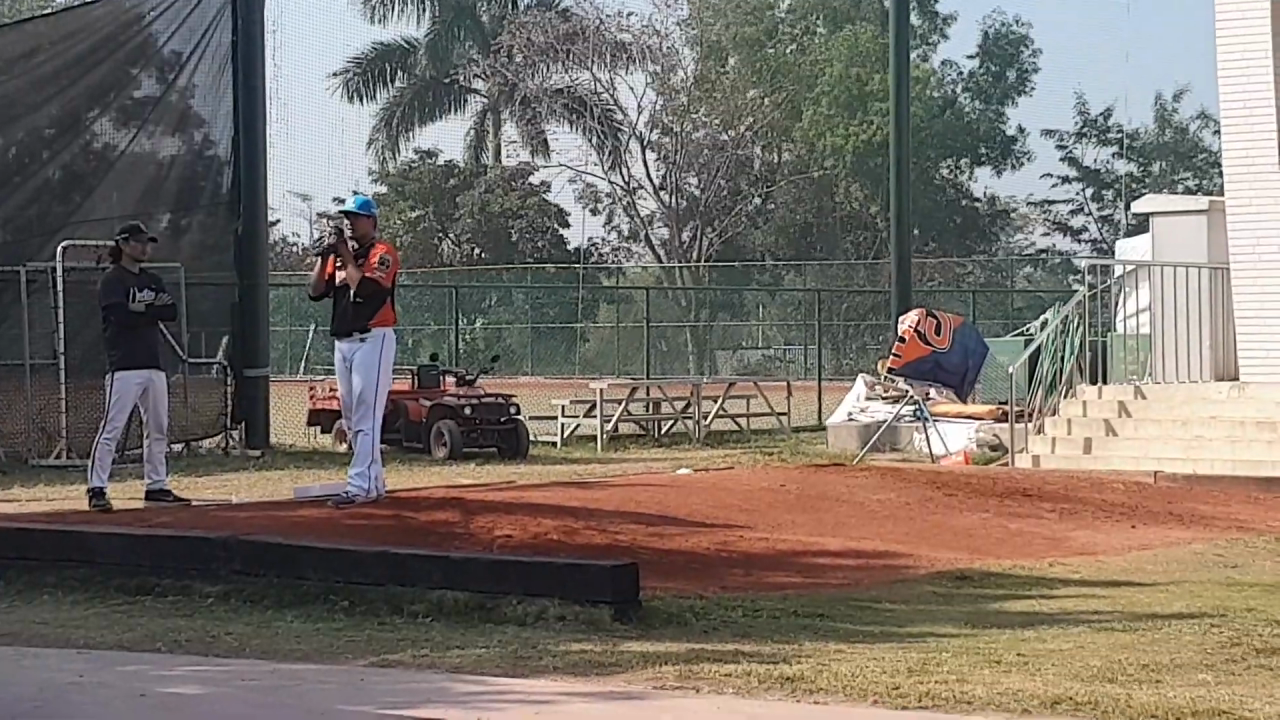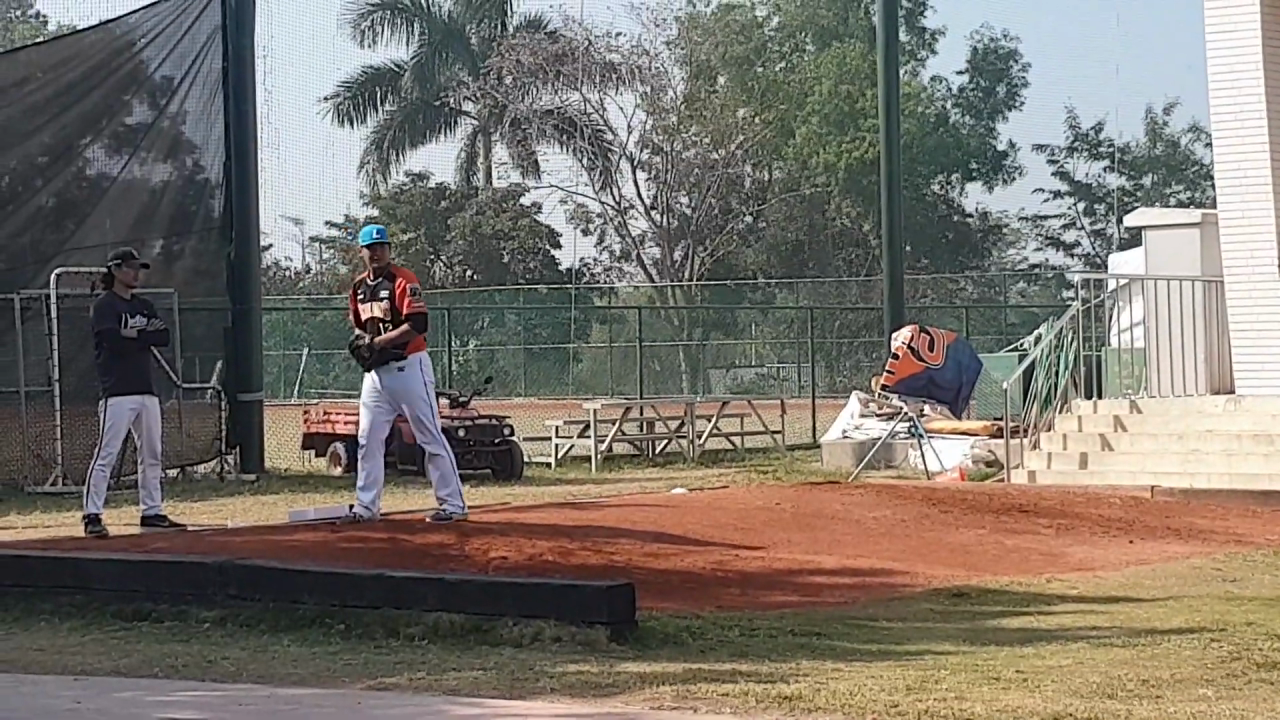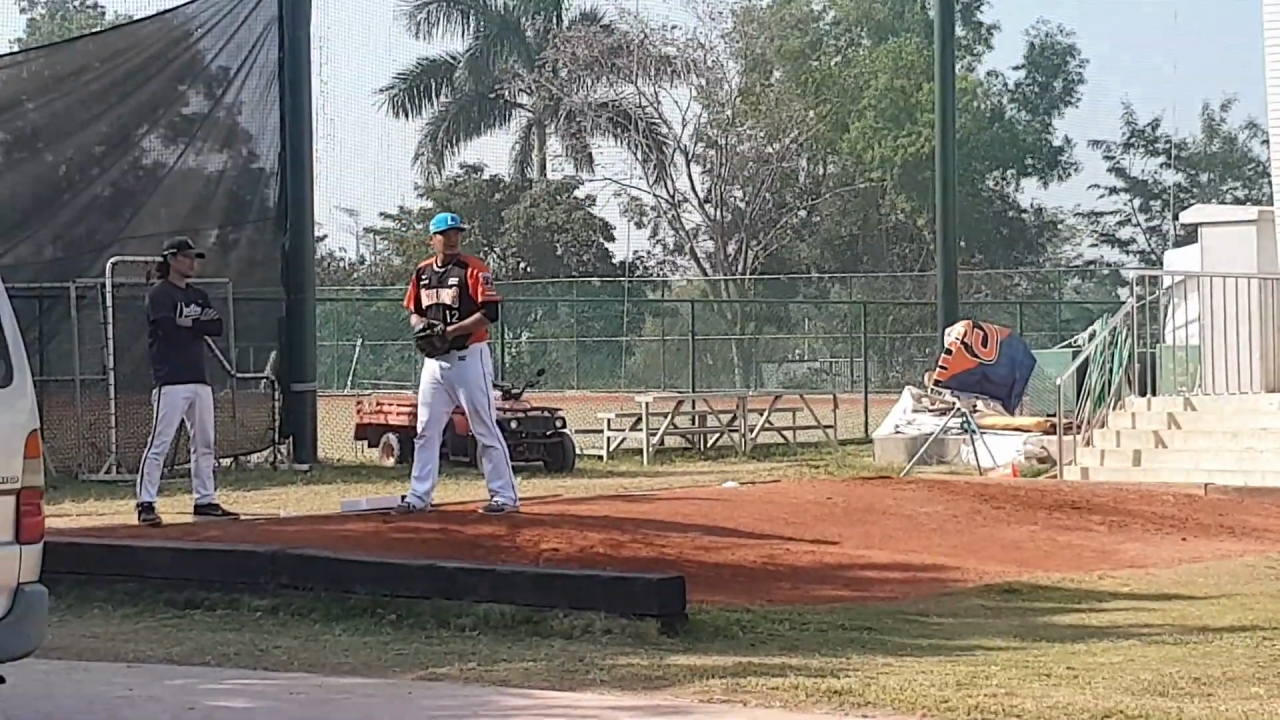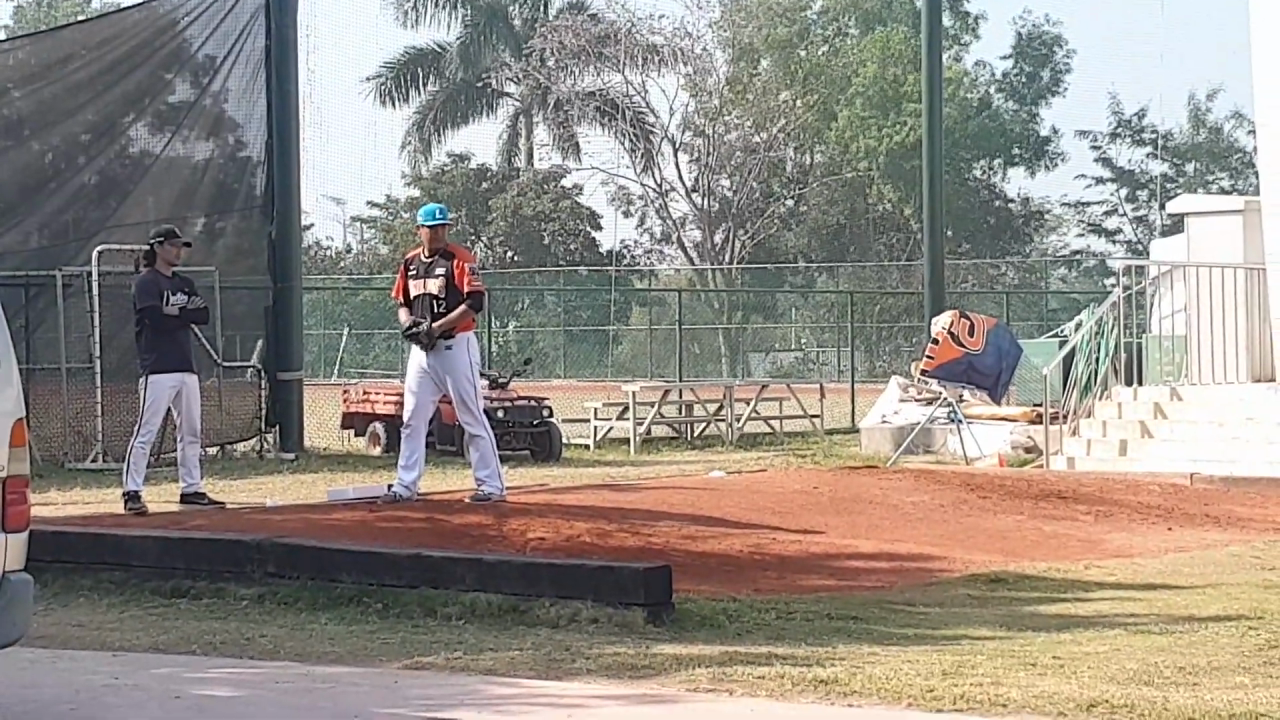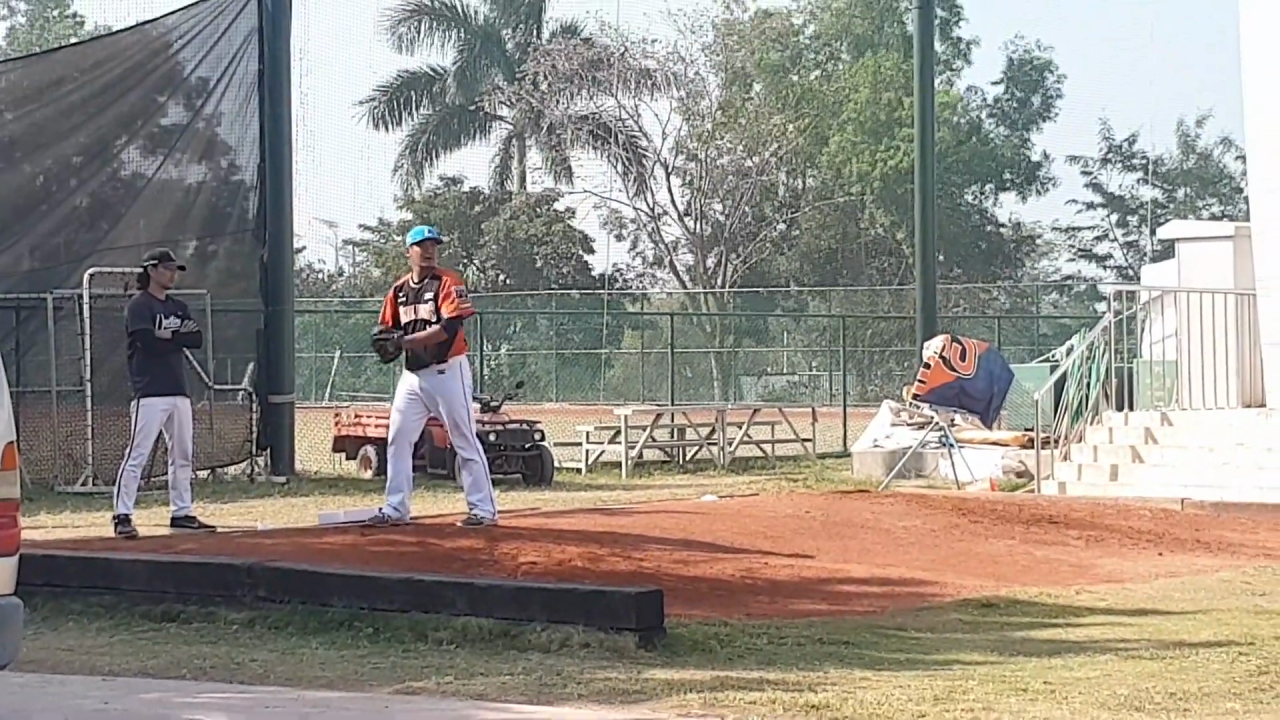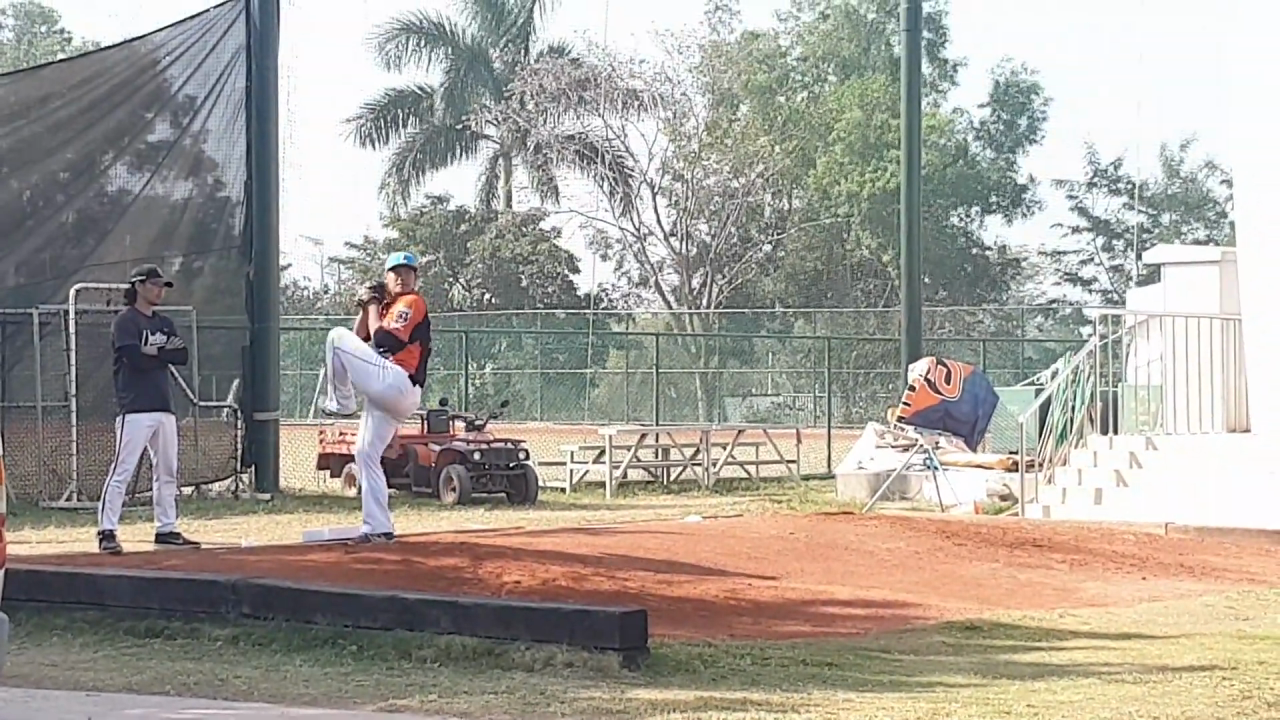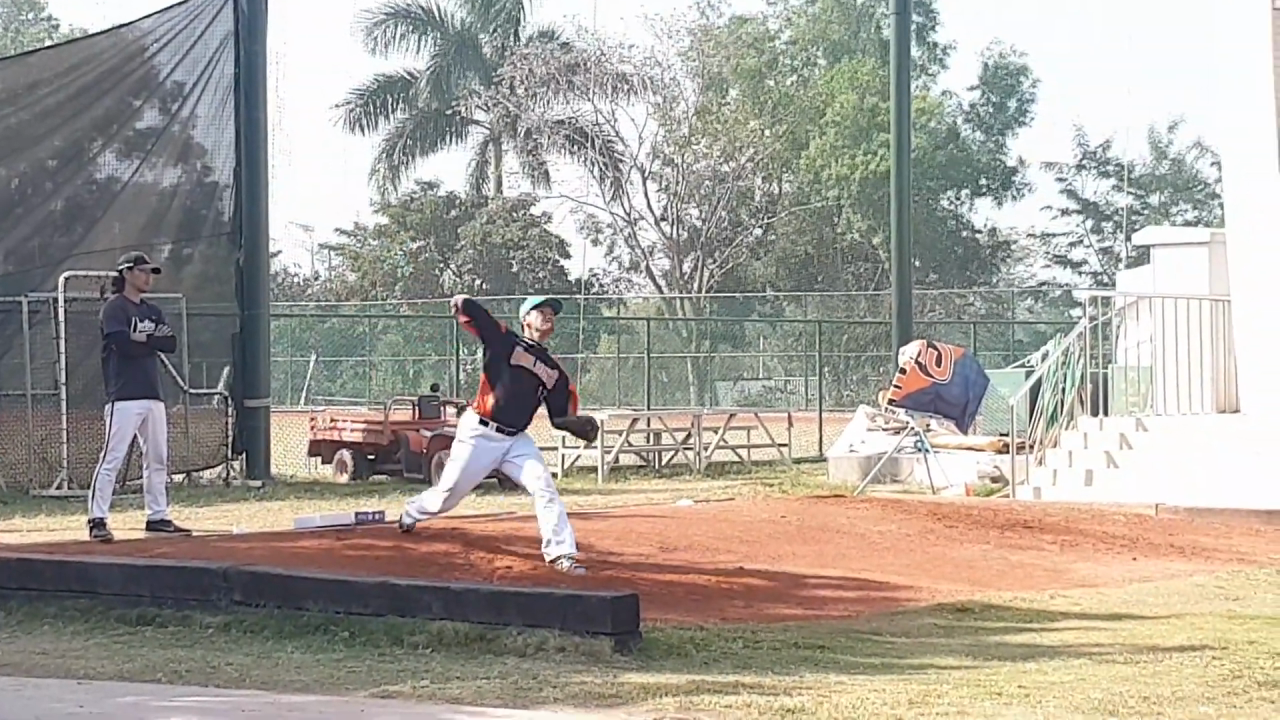
dt=0.7s
person 1, frame 1
left shoulder: (382, 252)
right shoulder: (339, 254)
left elbow: (365, 288)
right elbow: (316, 293)
left wrist: (345, 253)
right wrist: (324, 257)
left hip: (373, 340)
right hip: (343, 342)
left knee: (365, 415)
right knee: (351, 416)
left ankle: (360, 486)
right ankle: (372, 482)
person 1, frame 2
left shoulder: (404, 280)
right shoulder: (358, 287)
left elbow: (418, 325)
left wrist: (378, 342)
left hip: (408, 367)
right hip: (376, 370)
left knee: (430, 437)
right knee: (368, 439)
left ankle: (453, 503)
right ankle: (366, 506)
person 1, frame 3
left shoulder: (474, 269)
right shoulder: (422, 272)
left elbow: (489, 313)
right elbow: (413, 312)
left wrist: (450, 330)
right wrist: (421, 325)
left hip: (469, 357)
right hip: (435, 360)
left knee: (484, 428)
right knee: (426, 430)
left ankle: (505, 496)
right ankle: (419, 496)
person 1, frame 4
left shoulder: (460, 258)
right shoulder: (410, 262)
left elbow: (475, 303)
right elbow: (402, 303)
left wrist: (436, 327)
right wrist: (408, 321)
left hip: (456, 346)
right hip: (422, 350)
left knee: (472, 417)
right knee: (412, 419)
left ankle: (492, 485)
right ankle: (405, 485)
person 1, frame 5
left shoulder: (449, 282)
right shoulder: (399, 289)
left elbow: (451, 327)
right elbow: (388, 329)
left wrist: (408, 341)
left hip: (448, 371)
right hip: (413, 374)
left knee: (464, 440)
right knee: (397, 438)
left ankle: (484, 509)
right ankle: (395, 509)
person 1, frame 6
left shoulder: (411, 302)
right shoulder: (388, 306)
left elbow: (383, 337)
right elbow: (361, 337)
left wrist: (373, 305)
right wrist: (367, 306)
left hip: (395, 384)
right hip: (396, 395)
left knee: (337, 338)
right knee: (365, 455)
left ankle: (341, 401)
right ankle: (378, 528)
person 1, frame 7
left shoulder: (555, 372)
right shoulder: (506, 339)
left elbow: (561, 419)
right elbow: (471, 312)
left wrist: (584, 425)
right wrist: (463, 304)
left hip: (516, 440)
right hip: (480, 434)
left knee: (544, 488)
right knee: (447, 494)
left ankle: (561, 553)
right ankle: (413, 512)
person 2, frame 1
left shoulder: (153, 280)
right shoulder: (112, 279)
left elbow: (172, 312)
right elbow: (122, 316)
left wrist: (142, 309)
right wrist: (154, 310)
left hip: (154, 364)
right hip: (124, 366)
left knee: (158, 429)
right knee: (112, 428)
left ankle: (156, 487)
right ankle: (96, 489)
person 2, frame 2
left shoulder: (145, 306)
right shoulder: (104, 305)
left elbow: (164, 338)
right elbow: (114, 342)
left wrist: (134, 335)
right wrist: (146, 334)
left hip: (146, 390)
right hip: (117, 392)
left knee: (152, 455)
right knee: (106, 455)
left ankle: (152, 512)
right ankle: (92, 515)
person 2, frame 3
left shoulder: (199, 296)
right shoulder: (159, 293)
left elbow: (217, 327)
right elbow: (170, 330)
left wrist: (189, 323)
right wrist: (200, 324)
left hip: (199, 379)
right hip: (171, 381)
left knee: (205, 443)
right knee: (160, 443)
left ankle: (205, 501)
right ankle: (145, 503)
person 2, frame 4
left shoulder: (185, 283)
right shoulder: (145, 282)
left elbow: (204, 316)
right elbow: (157, 319)
left wrist: (176, 312)
right wrist: (187, 312)
left hip: (186, 368)
right hip: (158, 370)
left knee: (191, 432)
right knee: (146, 432)
left ankle: (191, 490)
right ankle: (132, 492)
person 2, frame 5
left shoulder: (179, 307)
right shoulder: (138, 305)
left elbow: (197, 339)
right elbow: (149, 343)
left wrist: (169, 335)
right wrist: (180, 337)
left hip: (179, 391)
right hip: (150, 393)
left knee: (183, 456)
right knee: (137, 455)
left ankle: (182, 513)
right ankle: (122, 516)
person 2, frame 6
left shoulder: (165, 323)
right shoulder: (125, 321)
left elbow: (183, 356)
right elbow: (135, 359)
left wrist: (155, 351)
right wrist: (166, 353)
left hip: (164, 407)
right hip: (135, 409)
left knee: (167, 472)
right knee: (122, 471)
left ankle: (166, 529)
right ankle: (107, 532)
person 2, frame 7
left shoulder: (153, 311)
right shoulder: (114, 308)
left elbow: (171, 344)
right elbow: (124, 345)
left wrist: (143, 338)
right wrist: (154, 341)
left hip: (153, 395)
right hip: (124, 396)
left knee: (157, 459)
right knee: (112, 459)
left ankle: (157, 517)
right ankle: (97, 520)
